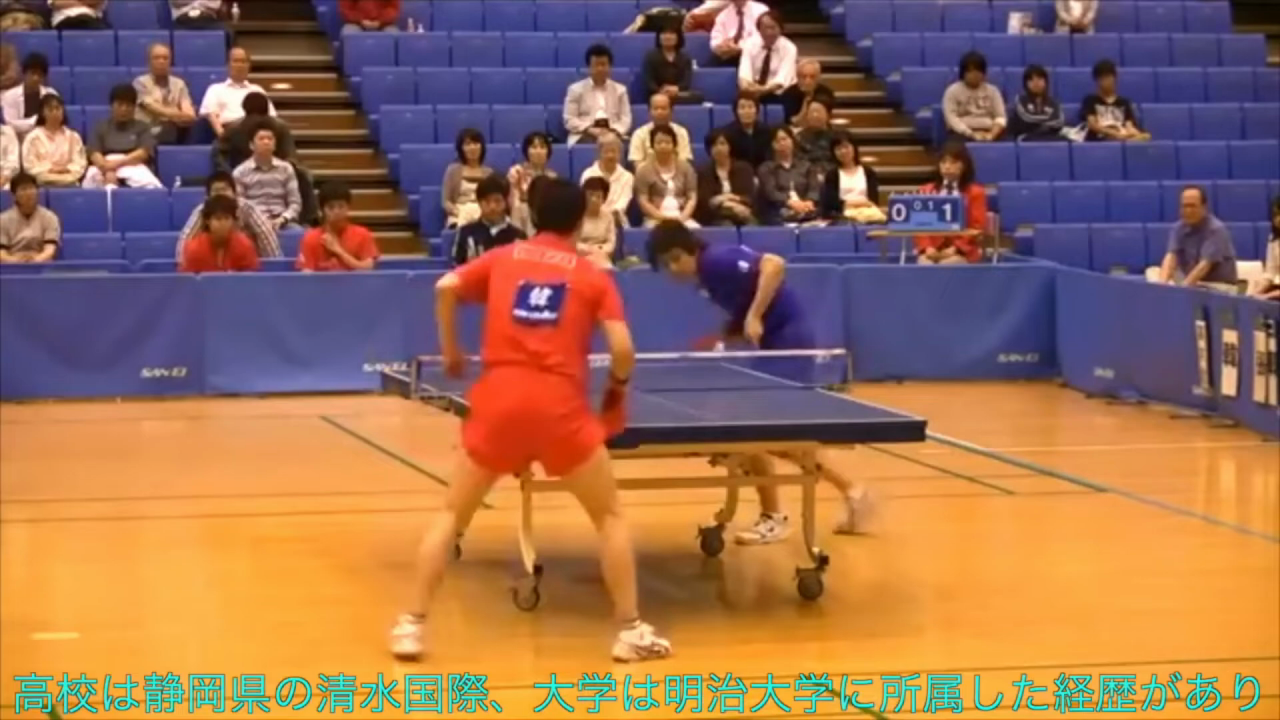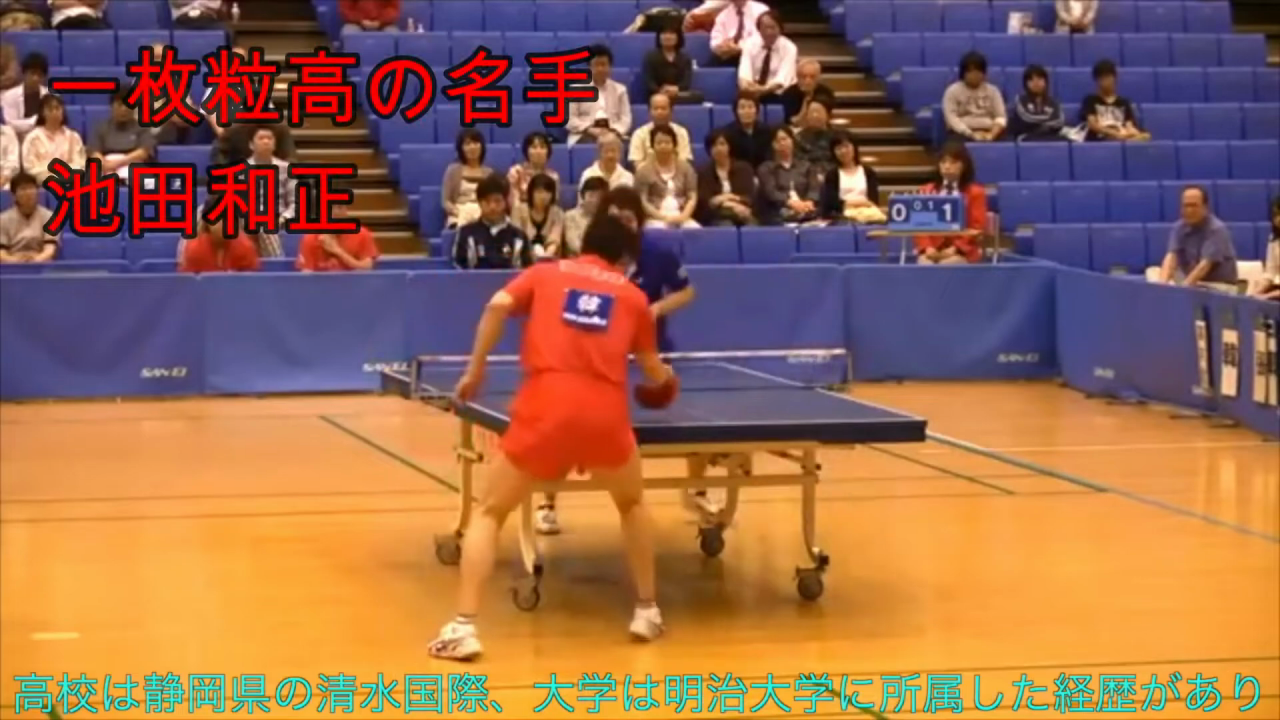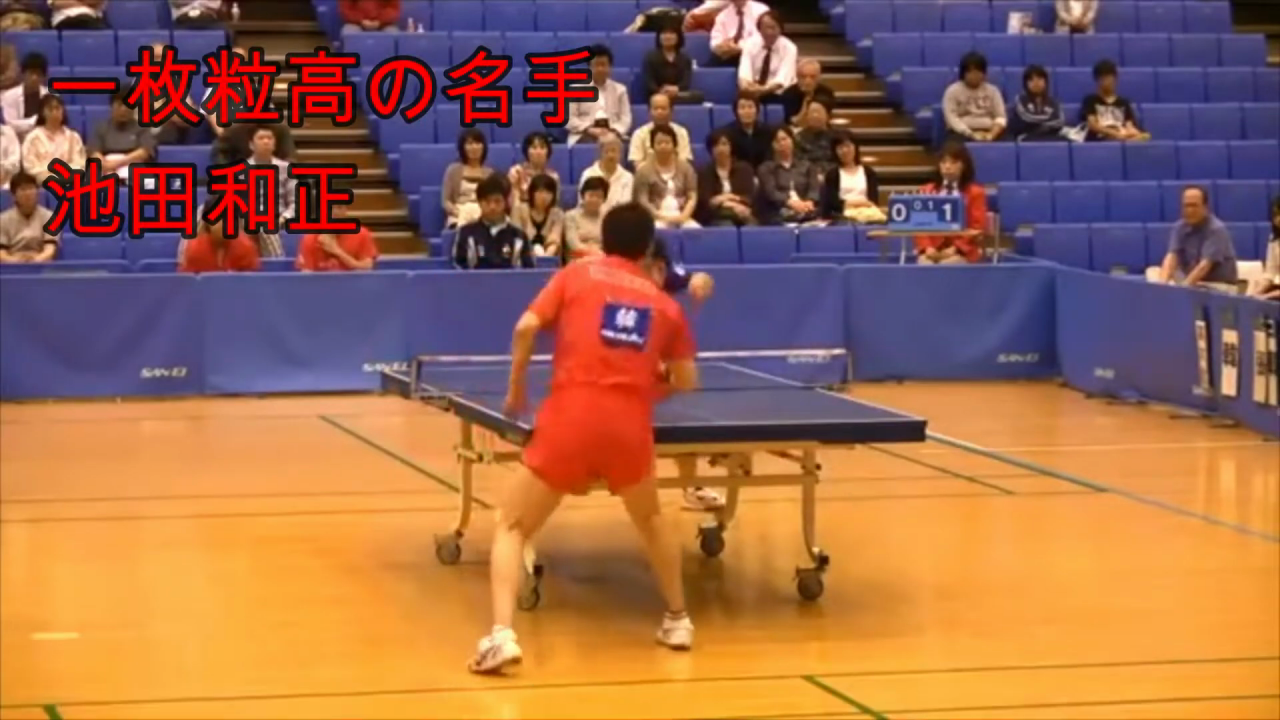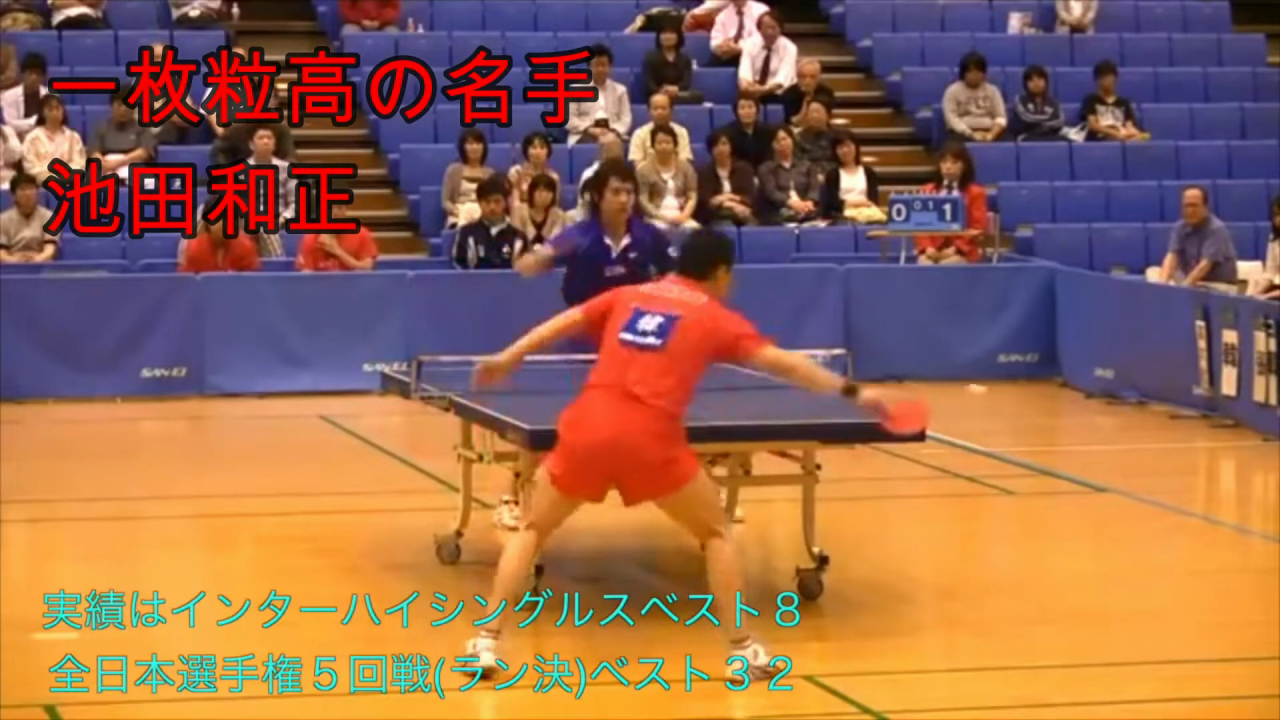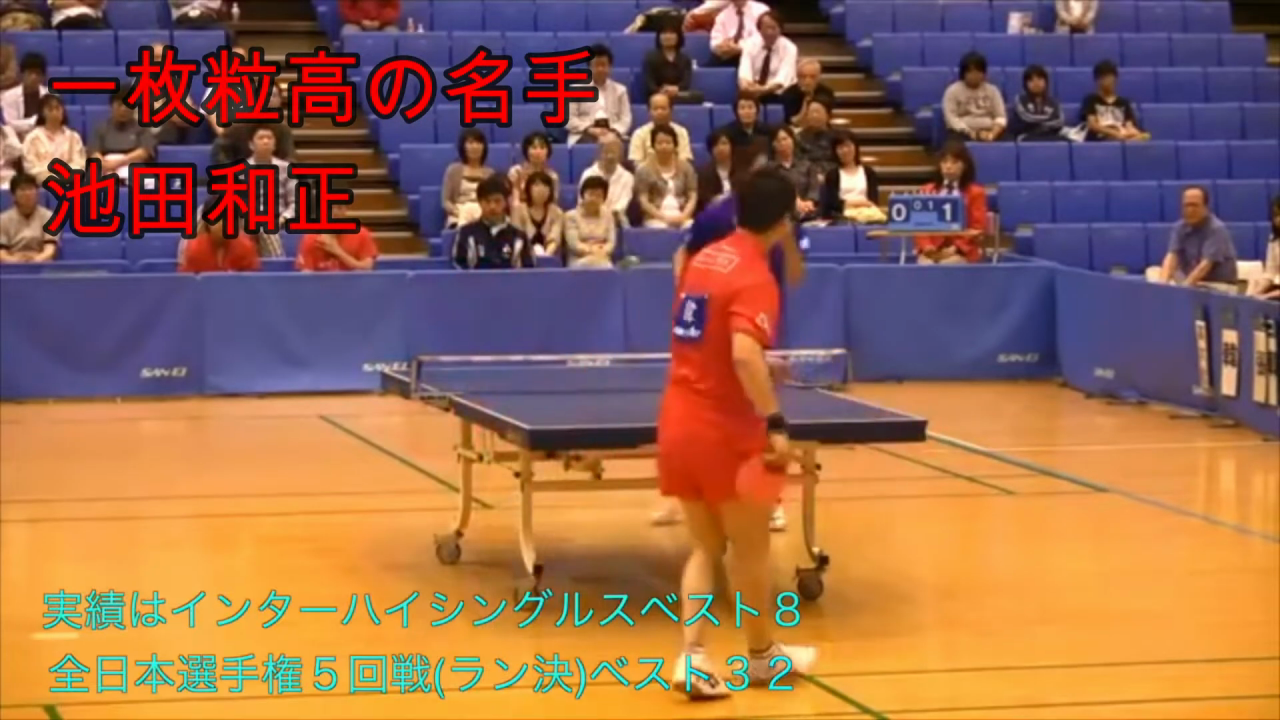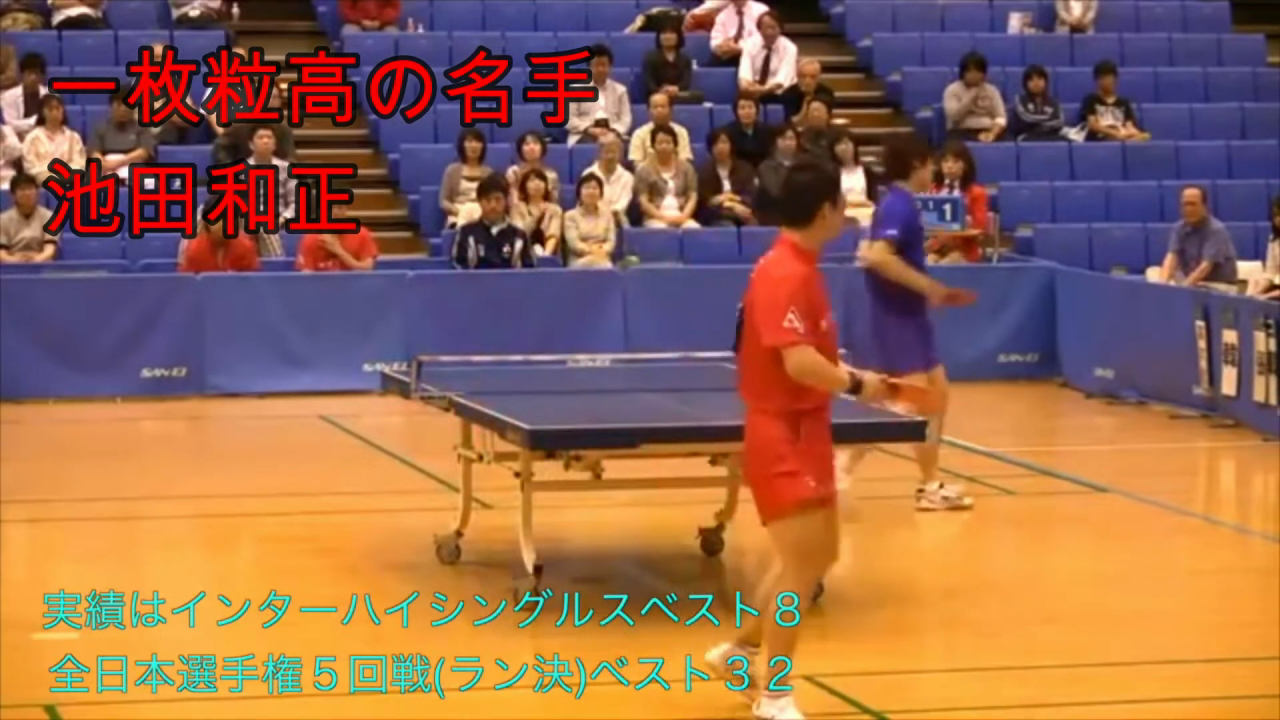
dt=0.5s
person 1, frame 1
left shoulder: (500, 259)
right shoulder: (593, 276)
left elbow: (445, 288)
right elbow: (621, 345)
left wrist: (449, 348)
right wrist: (619, 386)
left hip: (499, 401)
right hip: (560, 407)
left knee: (452, 513)
right knee: (609, 515)
left ankle: (412, 624)
right ankle: (631, 630)
person 1, frame 2
left shoulder: (545, 272)
right shoulder: (633, 296)
left elbow: (499, 305)
right elbow: (654, 371)
left wrist: (474, 371)
right wrist: (666, 381)
left hip: (546, 407)
right hip: (606, 411)
left knee: (488, 513)
right knee: (633, 502)
left ankle: (463, 626)
right ankle: (646, 609)
person 1, frame 3
left shoulder: (573, 278)
right shoulder: (665, 305)
left elbow: (527, 326)
right elbow: (687, 381)
left wrist: (515, 387)
left hip: (569, 420)
right hip: (628, 429)
left knee: (512, 529)
right knee: (651, 518)
left ankle: (501, 636)
right ankle: (675, 620)
person 1, frame 4
left shoulder: (627, 295)
right shoulder: (718, 320)
left elbow: (564, 323)
right elbow: (782, 361)
left wrist: (506, 360)
right wrist: (851, 391)
left hip: (589, 428)
right hip: (650, 439)
left knee: (530, 530)
right knee: (715, 534)
left ankle: (486, 642)
right ankle: (742, 649)
person 1, frame 5
left shoulder: (704, 258)
right shoulder: (756, 279)
right elbow: (744, 356)
right wrist: (775, 425)
left hip: (678, 421)
right hip: (723, 428)
left knee: (707, 545)
right knee: (750, 546)
left ankle: (692, 658)
right ankle: (764, 654)
person 1, frame 6
left shoulder: (795, 265)
right shoulder: (787, 274)
right elbow: (798, 363)
left wrist: (851, 378)
right wrist: (858, 383)
left hip: (804, 432)
right hip: (786, 440)
left knee: (821, 555)
right knee: (801, 570)
left ankle: (740, 651)
person 2, frame 1
left shoulder: (718, 263)
right shoulder: (712, 275)
left elbow: (774, 266)
left wrist: (754, 317)
right wrist: (720, 336)
left hip: (788, 342)
right hip: (780, 344)
left ankle: (773, 517)
right ankle: (851, 492)
person 2, frame 2
left shoulder: (658, 254)
left elbow: (686, 293)
left wrist: (656, 309)
left hip: (653, 349)
left ankle: (698, 493)
right ankle: (547, 504)
person 2, frame 3
left shoulder: (663, 274)
right shoulder: (600, 288)
left elbow: (701, 280)
left wrist: (698, 284)
left hip: (638, 371)
right hip: (596, 372)
left knee: (682, 418)
left ankle: (691, 489)
right ankle: (517, 502)
person 2, frame 4
left shoulder: (649, 236)
right shoulder: (578, 238)
left elbow: (672, 279)
right elbow: (527, 268)
right wrist: (537, 259)
left hip: (637, 338)
right hip: (588, 341)
left knee: (674, 414)
right knee: (555, 425)
left ankle: (712, 495)
right ankle: (514, 498)
person 2, frame 5
left shoulder: (783, 217)
right shoulder: (716, 215)
left elbow: (794, 279)
right elbow: (686, 258)
left wrist: (789, 246)
right wrist: (686, 298)
left hip: (762, 319)
right hip: (720, 320)
left knee: (762, 405)
right knee: (701, 406)
left ankle: (767, 499)
right ankle: (675, 490)
person 2, frame 6
left shoulder: (898, 203)
right shoulder: (901, 205)
left elbow: (871, 254)
right elbow: (879, 257)
right wrist: (927, 286)
left hip: (909, 316)
right hip: (898, 317)
left knee: (936, 397)
right knee: (915, 405)
left ankle: (930, 487)
right ankle: (841, 468)
